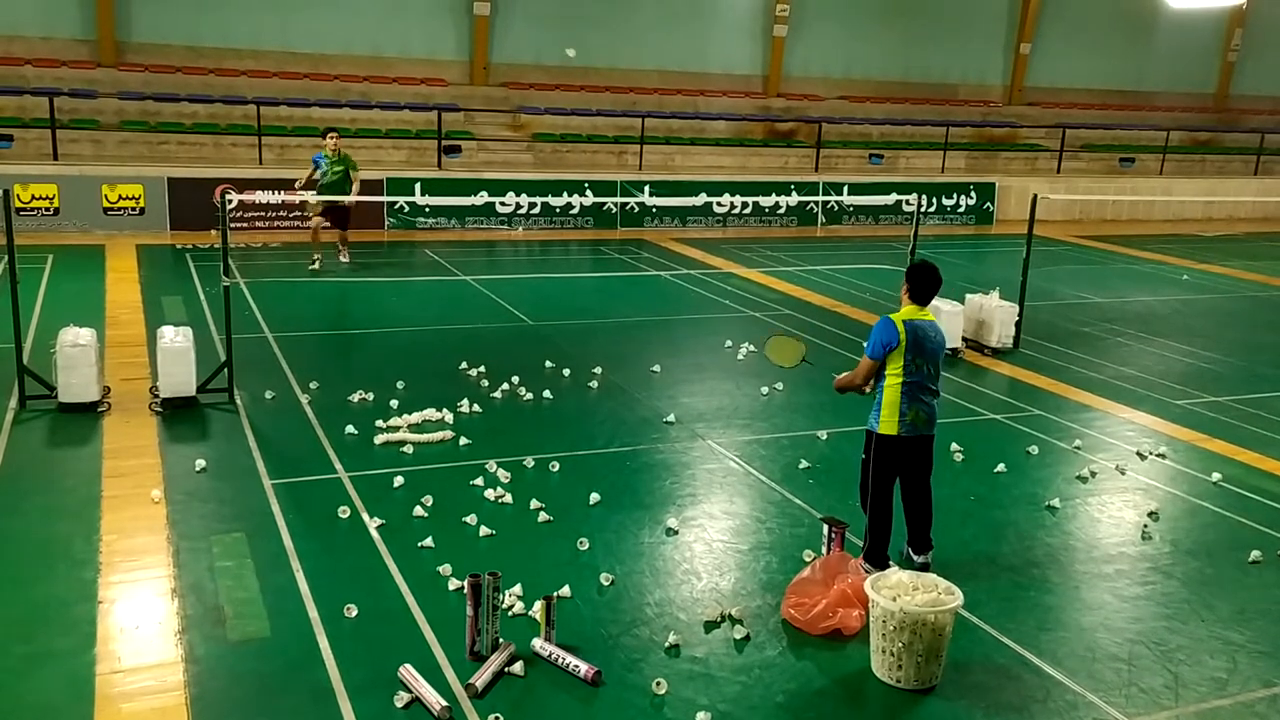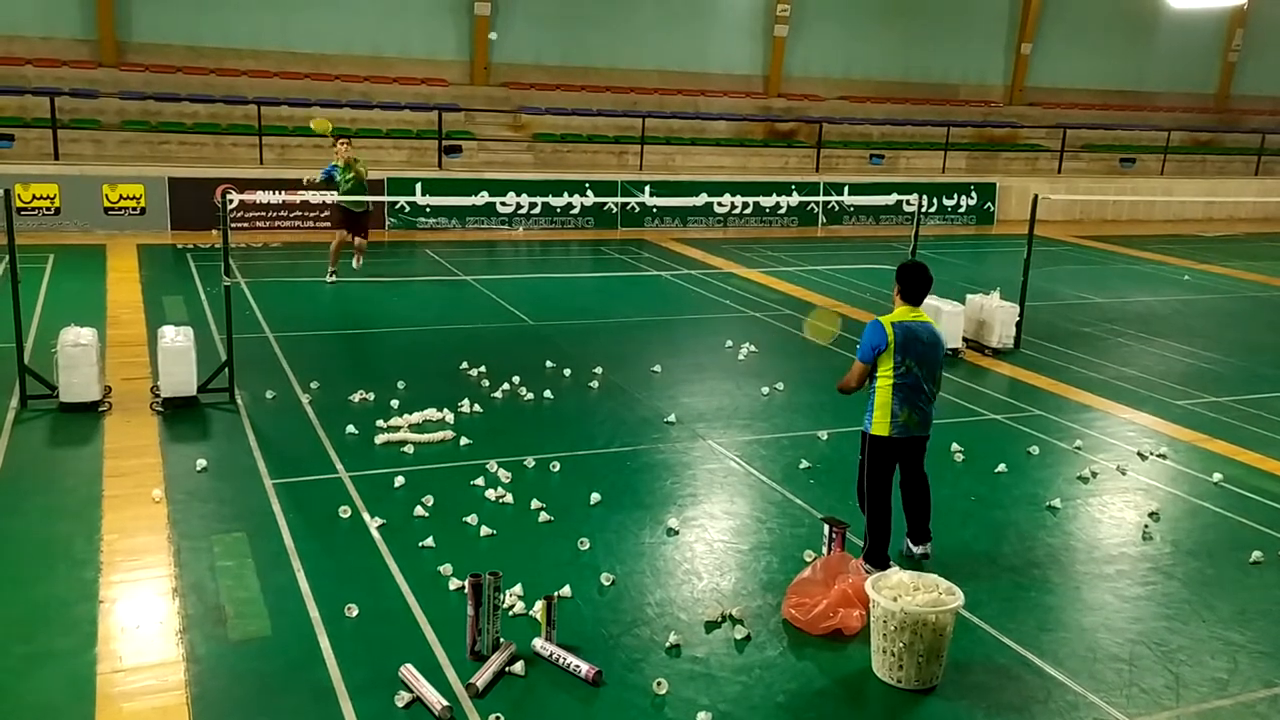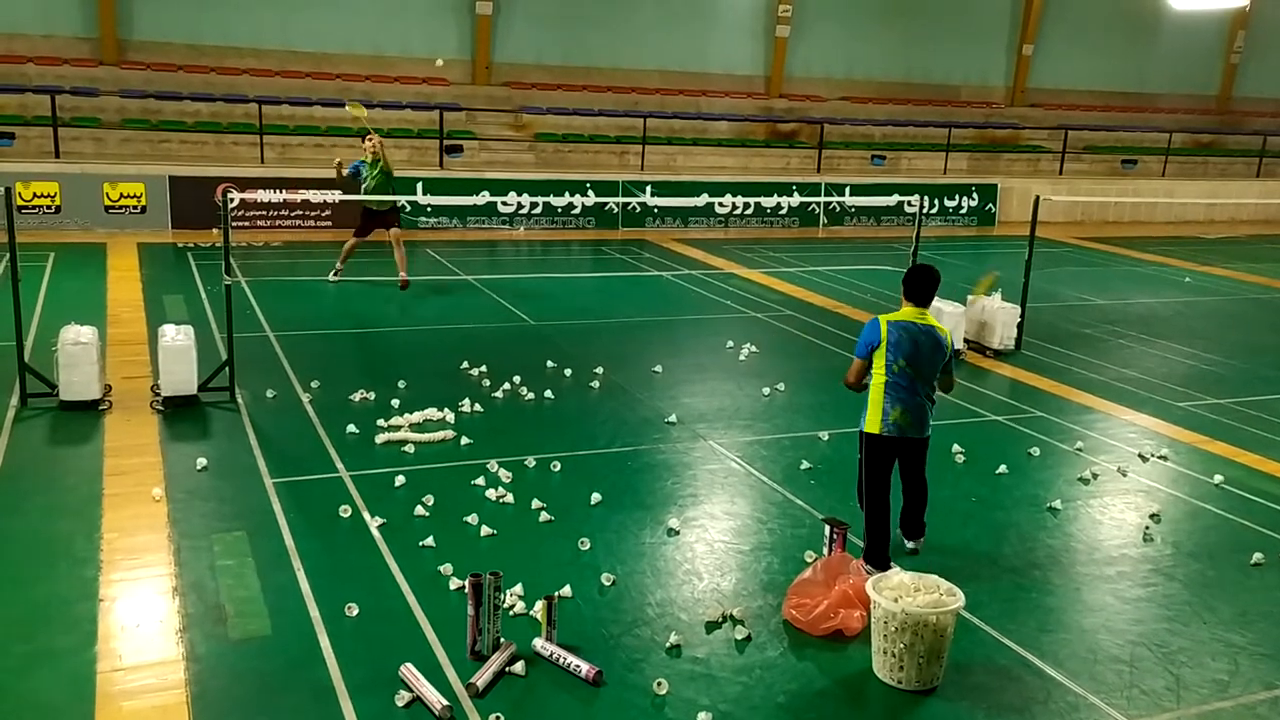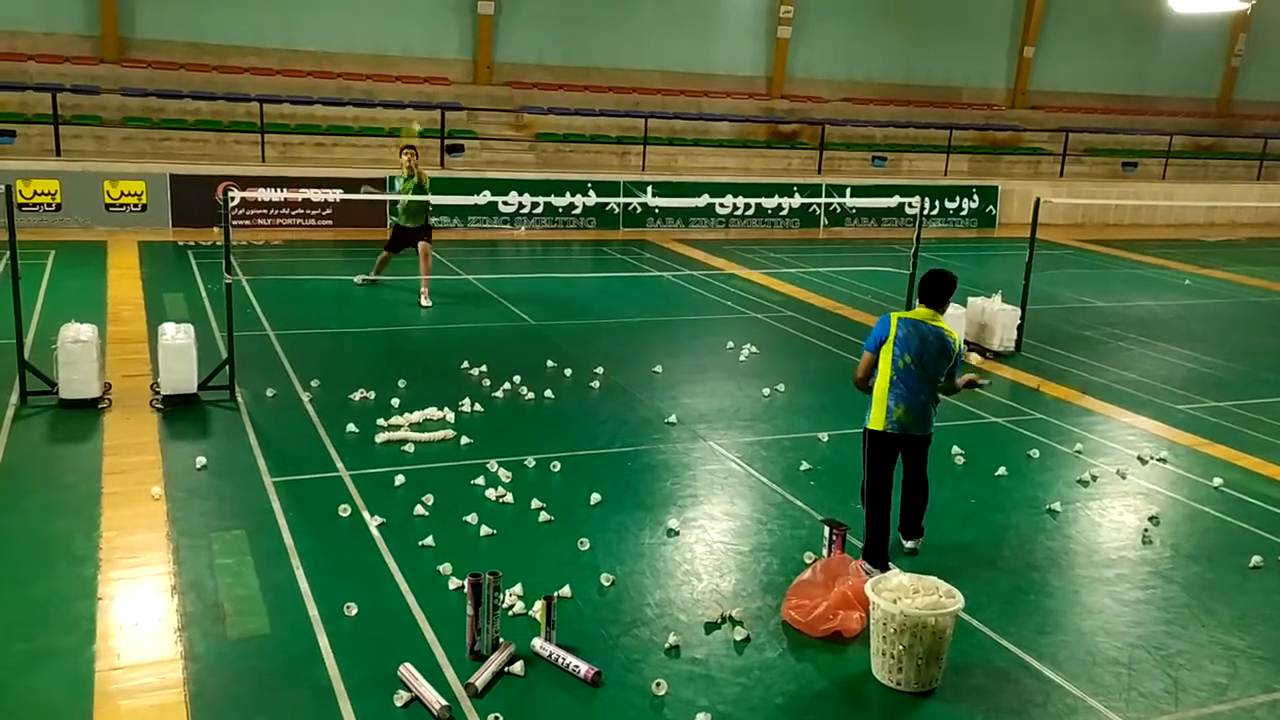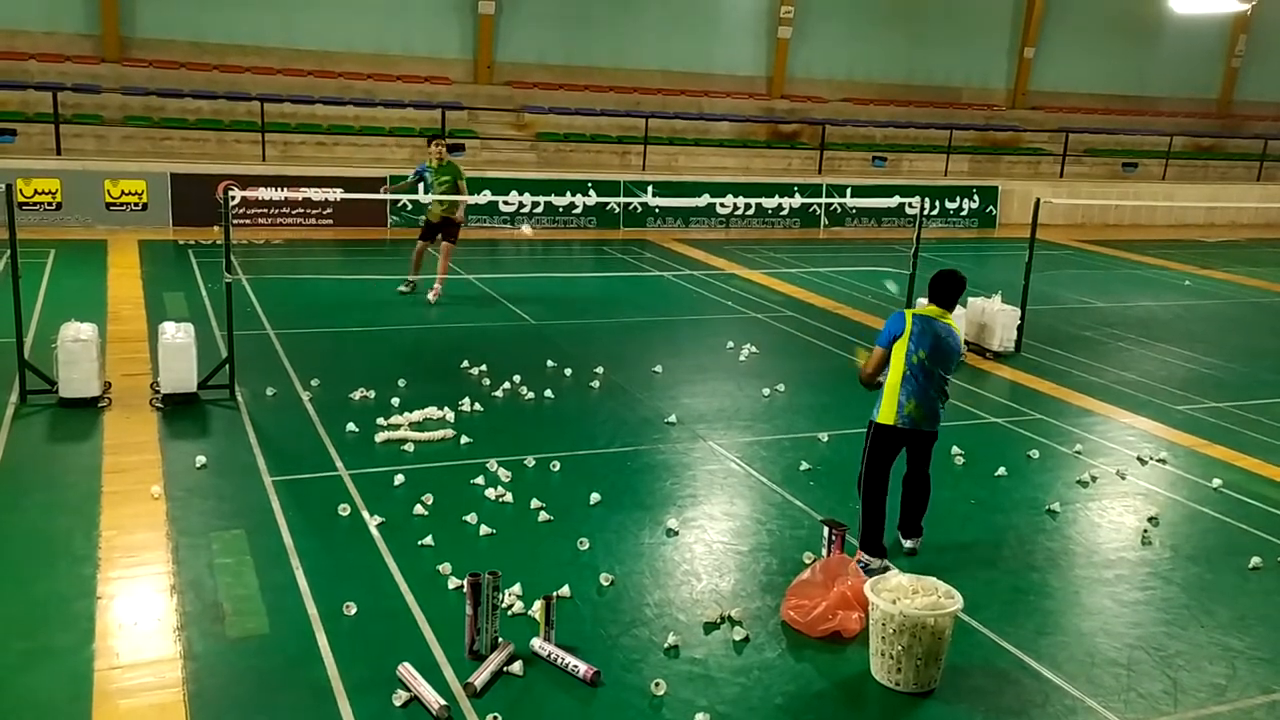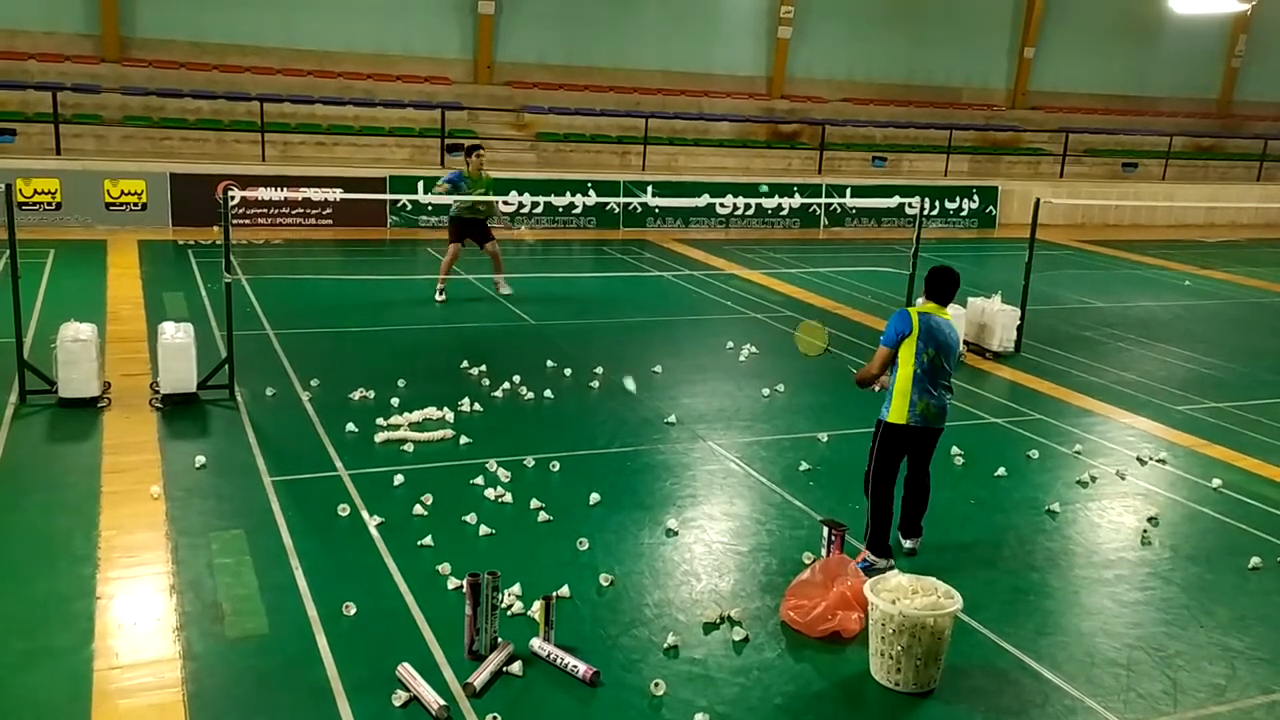
dt=0.2s
person 1, frame 1
left shoulder: (891, 325)
right shoulder: (937, 331)
left elbow: (860, 378)
left wrist: (841, 383)
right wrist: (878, 382)
left hip: (890, 426)
right hip: (925, 424)
left knee: (876, 493)
right knee: (918, 488)
left ankle: (875, 563)
right ankle: (921, 552)
person 1, frame 2
left shoulder: (881, 328)
right shoulder: (935, 333)
left elbow: (854, 383)
left wrist: (842, 385)
left hip: (885, 427)
right hip: (921, 425)
left knee: (875, 494)
right knee: (915, 482)
left ankle: (876, 564)
right ankle: (920, 542)
person 1, frame 3
left shoulder: (880, 326)
right shoulder: (943, 337)
left elbow: (853, 379)
right elbow: (947, 385)
left wrist: (865, 383)
left hip: (881, 425)
right hip: (918, 426)
left knee: (875, 493)
right knee: (914, 480)
left ankle: (877, 563)
right ankle: (913, 535)
person 1, frame 4
left shoulder: (890, 323)
right shoulder: (951, 340)
left elbow: (860, 376)
right elbow: (949, 387)
left wrist: (871, 387)
right wrist: (965, 380)
left hip: (884, 423)
right hip: (922, 425)
left knee: (876, 491)
right knee: (916, 478)
left ankle: (876, 564)
right ankle: (911, 535)
person 1, frame 5
left shoulder: (903, 319)
right shoulder: (955, 339)
left elbow: (870, 371)
left wrist: (869, 381)
left hip: (892, 417)
right hip: (929, 420)
left knee: (873, 482)
right knee: (918, 475)
left ankle: (872, 555)
right ankle: (910, 534)
person 1, frame 6
left shoulder: (906, 317)
right shoulder: (952, 333)
left elbow: (875, 369)
left wrist: (861, 380)
left hip: (901, 415)
right hip: (935, 417)
left knee: (879, 480)
right knee: (918, 475)
left ankle: (878, 554)
right ankle: (911, 535)
